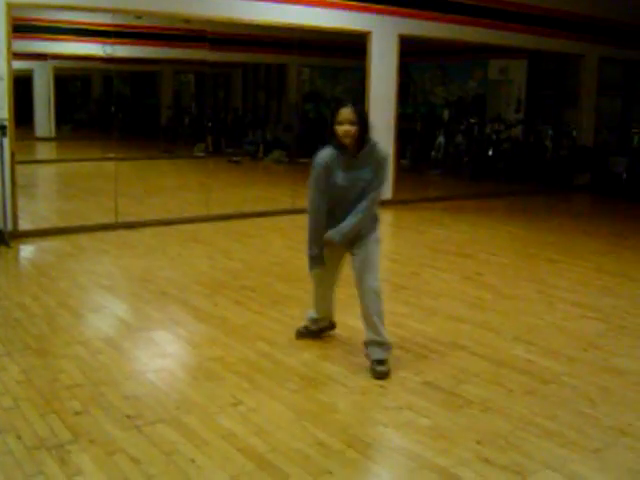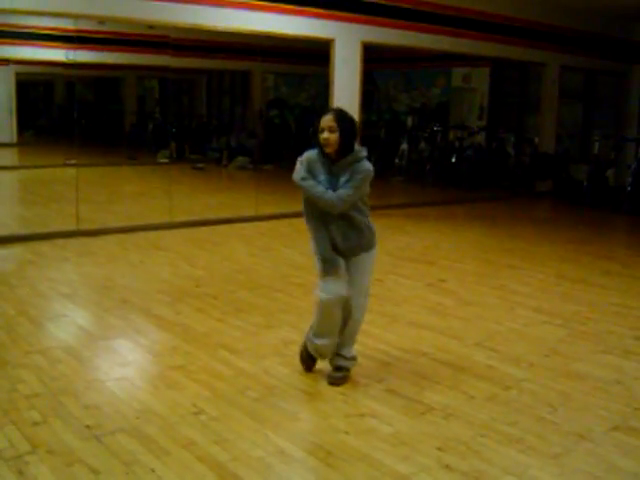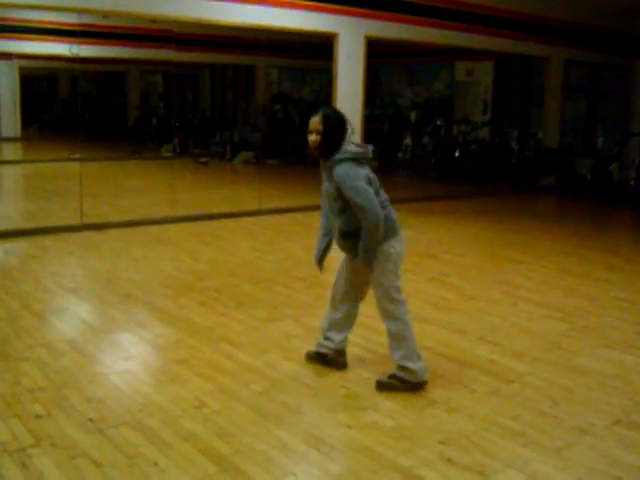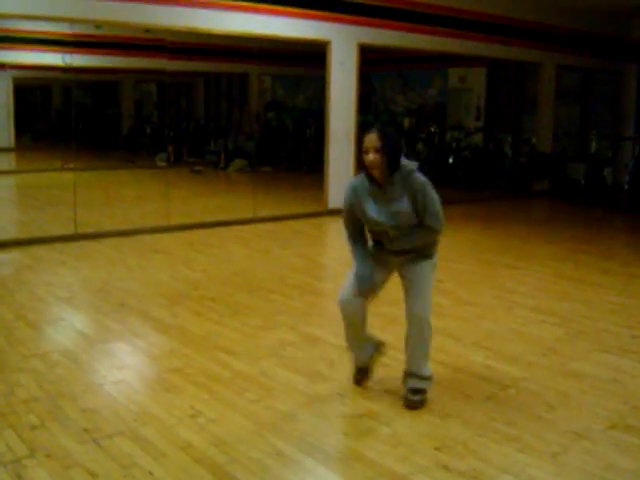
dt=1s
person 1, frame 1
left shoulder: (378, 157)
right shoulder: (325, 160)
left elbow: (370, 202)
right elbow: (318, 210)
left wrist: (343, 231)
right wrist: (315, 252)
left hip: (365, 233)
right hip: (331, 234)
left knee: (370, 288)
right knee: (323, 282)
left ankle: (378, 350)
right ankle: (320, 321)
person 1, frame 2
left shoulder: (363, 168)
right shoulder: (309, 161)
left elbow: (337, 203)
right elbow: (312, 210)
left wrist: (302, 182)
right wrist: (325, 255)
left hip: (359, 245)
right hip: (327, 245)
left knee: (354, 306)
right knee: (331, 297)
left ankle: (342, 360)
right ankle: (317, 344)
person 1, frame 3
left shoulder: (345, 170)
right shoulder: (329, 162)
left elbow: (372, 213)
right elbow: (331, 210)
left wrist: (367, 254)
right wrist: (324, 244)
left hip: (382, 241)
right hip: (358, 243)
left knee: (389, 303)
right knee: (342, 294)
left ankle: (411, 371)
right ankle: (331, 349)
person 1, frame 4
left shoulder: (415, 181)
right shoulder: (357, 189)
left elbow: (434, 227)
right elbow: (352, 231)
left wrist: (397, 245)
right wrist: (362, 266)
left hip: (417, 253)
right hip: (379, 252)
left knee: (418, 315)
right knee: (349, 298)
left ankle: (417, 380)
right ankle: (364, 354)
